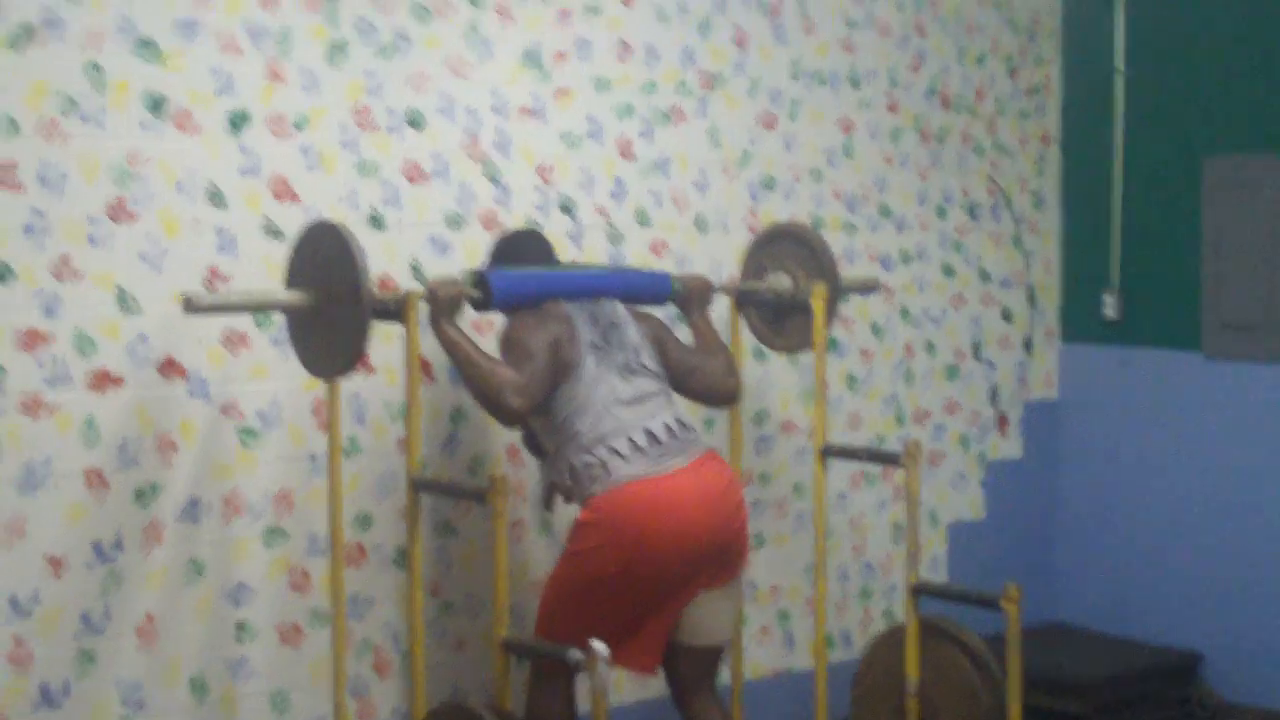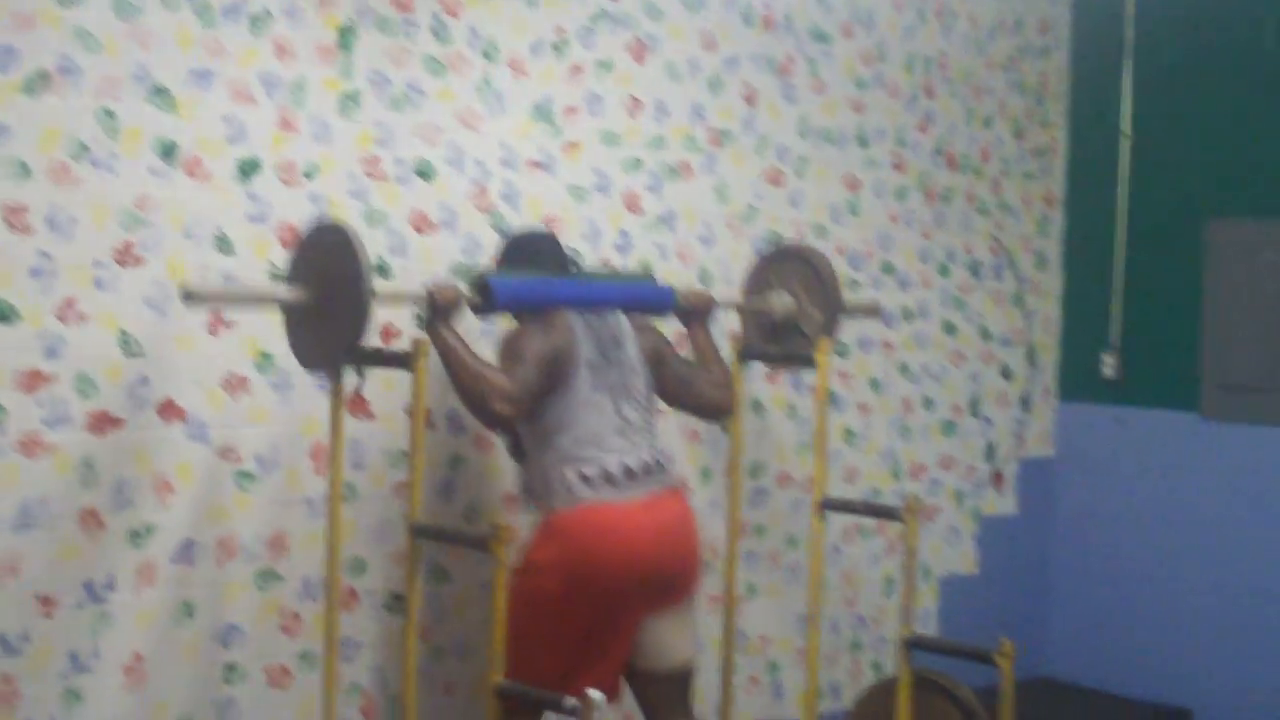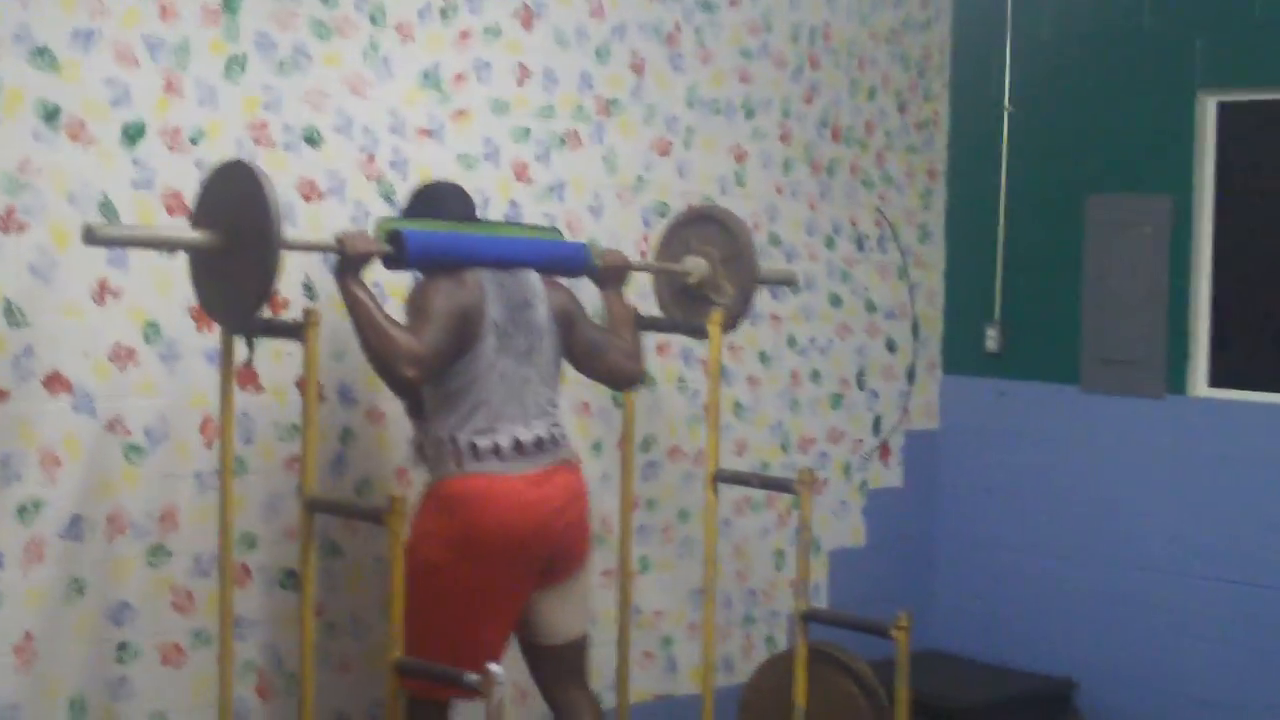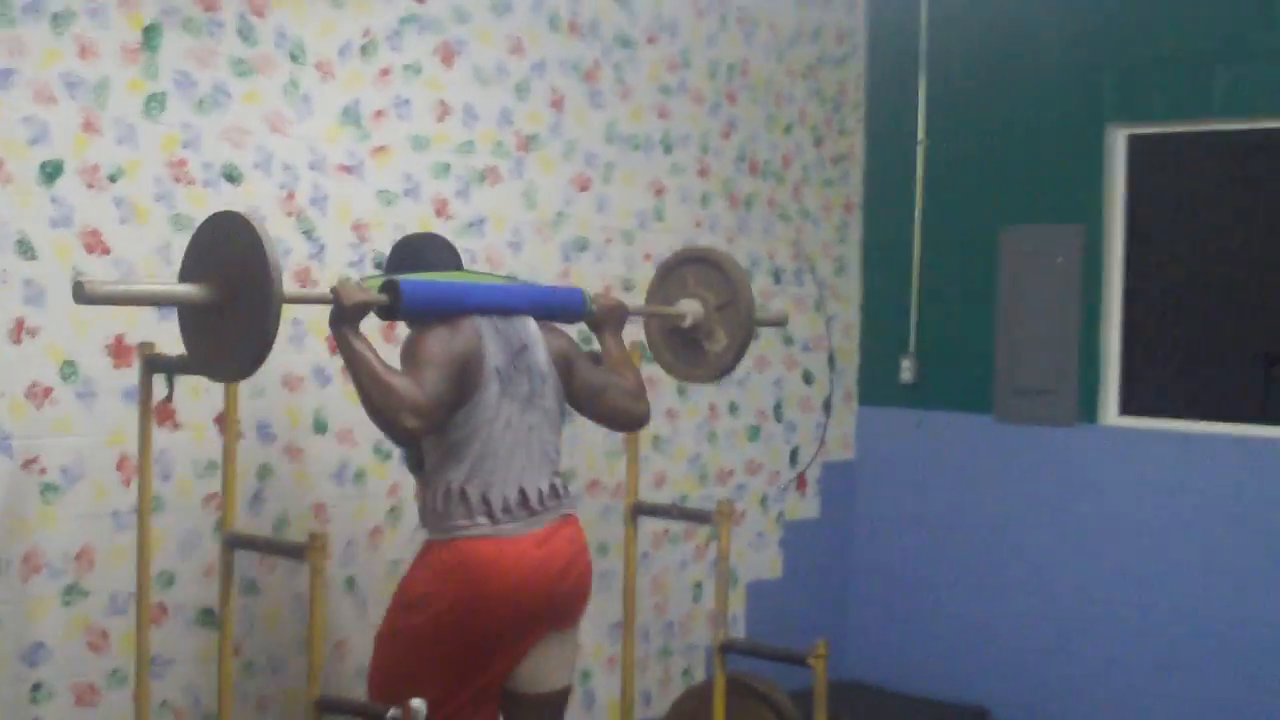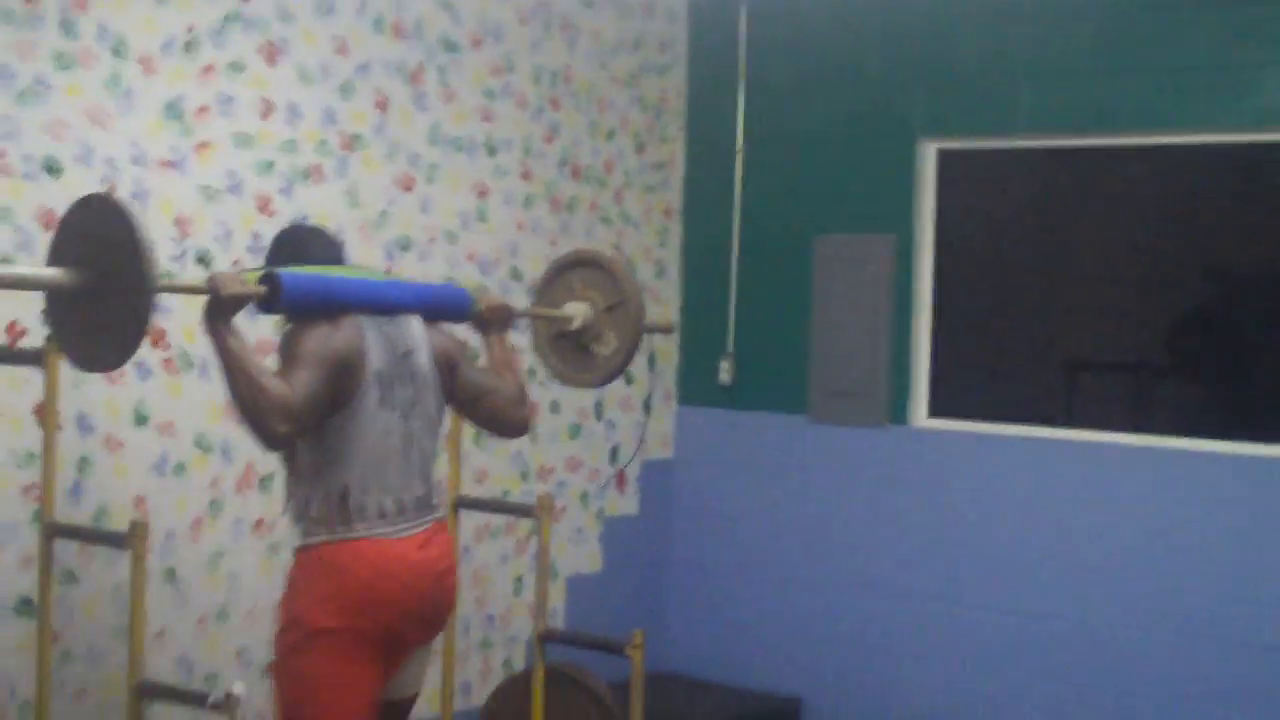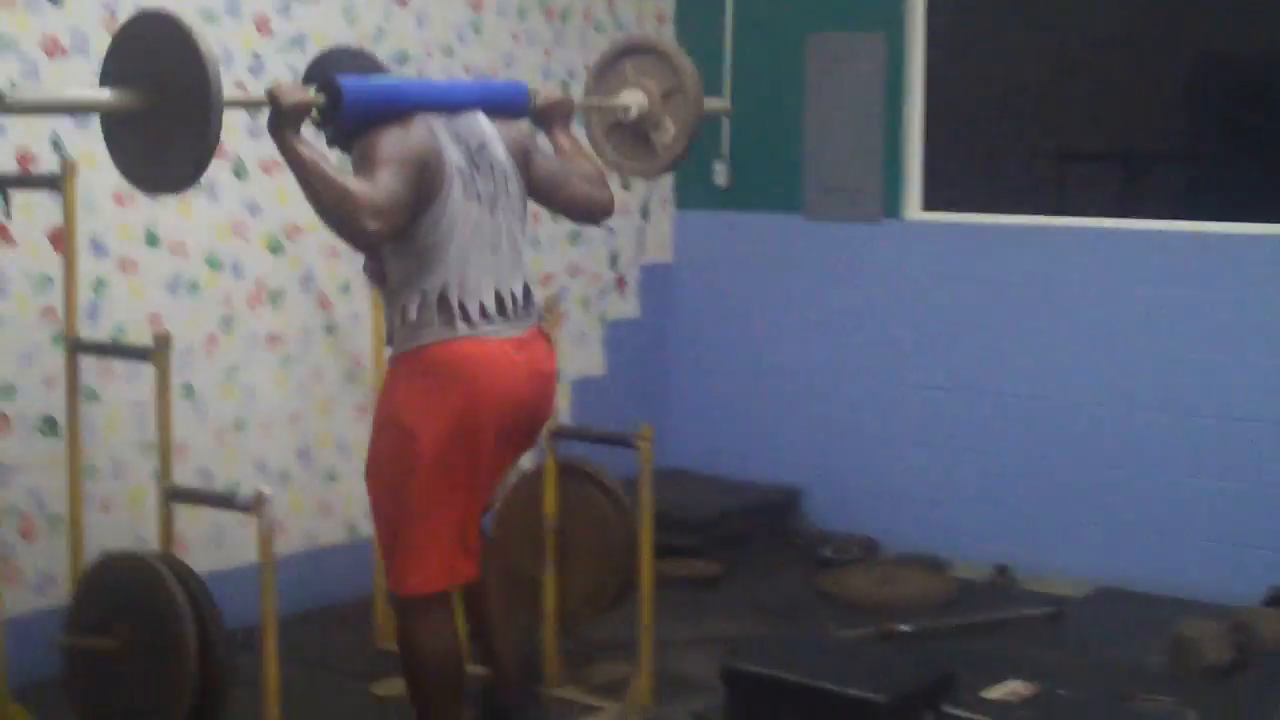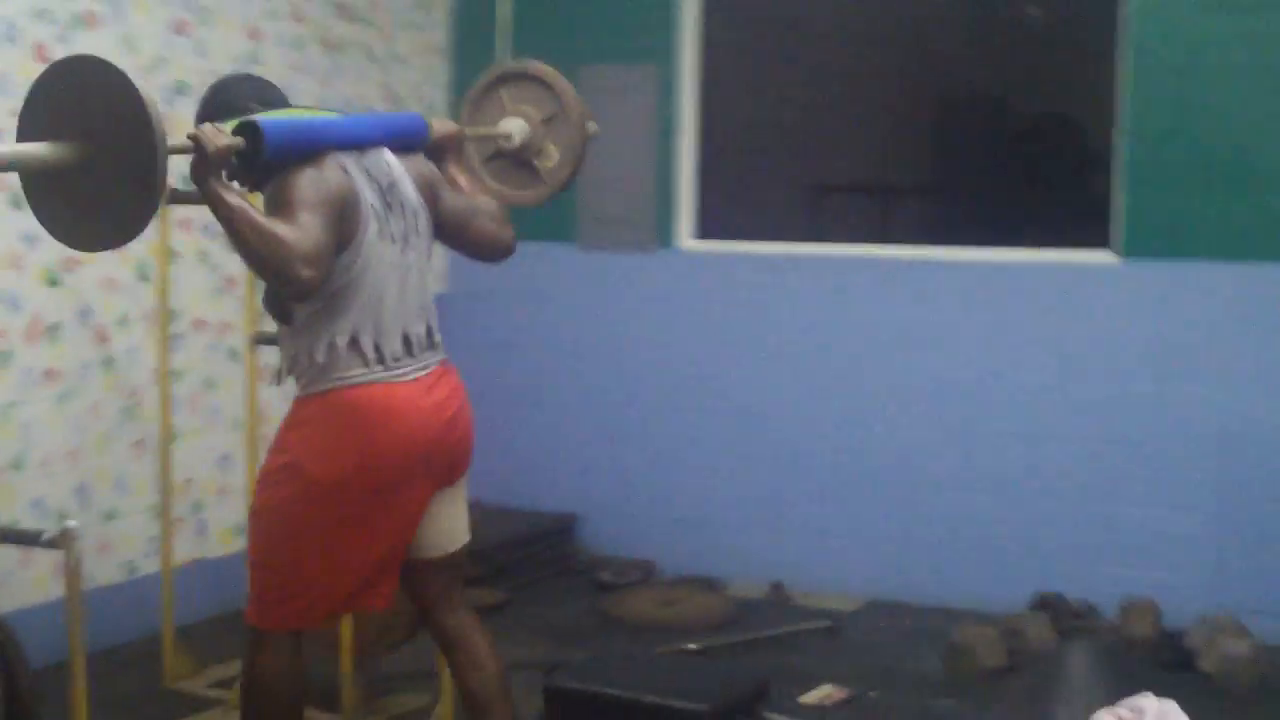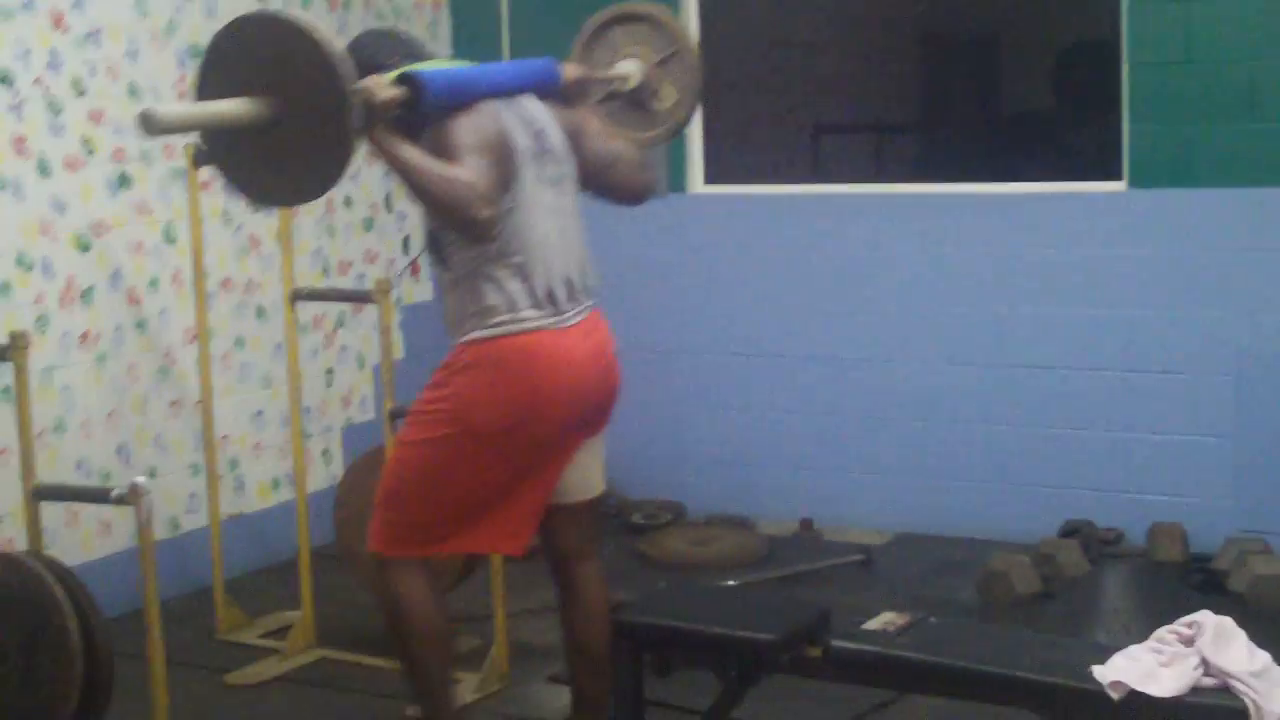
dt=0.4s
person 1, frame 1
left shoulder: (533, 328)
right shoulder: (632, 318)
left elbow: (515, 400)
right elbow: (724, 386)
left wrist: (446, 325)
right wrist: (696, 313)
left hip: (634, 512)
right hip: (715, 499)
left knee: (553, 660)
person 1, frame 2
left shoulder: (538, 334)
right shoulder: (637, 333)
left elbow: (503, 404)
right elbow: (720, 400)
left wrist: (441, 327)
right wrist: (698, 326)
left hip: (587, 532)
right hip: (669, 522)
person 1, frame 3
left shoulder: (444, 290)
right shoulder: (548, 291)
left elbow: (409, 366)
right elbow: (627, 369)
left wrist: (351, 280)
right wrist: (612, 289)
left hip: (478, 503)
right hip: (560, 496)
person 1, frame 4
left shoulder: (439, 339)
right shoulder: (542, 335)
left elbow: (410, 416)
right elbow: (631, 411)
left wrist: (349, 333)
right wrist: (610, 334)
left hip: (478, 560)
right hip: (561, 553)
person 1, frame 5
left shoulder: (321, 338)
right shoulder: (426, 337)
left elbow: (277, 423)
right elbow: (512, 415)
left wrist: (221, 326)
right wrist: (494, 335)
left hip: (348, 566)
right hip: (429, 559)
person 1, frame 6
left shoulder: (392, 141)
right shoulder: (500, 130)
left elbow: (369, 221)
right elbow: (596, 200)
left wrist: (289, 138)
right wrist: (559, 128)
left hip: (449, 371)
right hip: (528, 361)
left knee: (419, 585)
right knee: (459, 542)
person 1, frame 7
left shoulder: (305, 181)
right shoulder: (403, 163)
left elbow: (299, 267)
right elbow: (498, 238)
left wrist: (216, 185)
right wrist: (450, 161)
left hip: (355, 417)
right hip: (439, 402)
left knee: (275, 619)
right knee: (447, 605)
person 1, frame 8
left shoulder: (457, 126)
right shoulder: (538, 111)
left elbow: (473, 213)
right elbow: (636, 179)
left wrist: (381, 136)
right wrist: (579, 106)
left hip: (513, 364)
right hip: (587, 351)
left knee: (400, 550)
right knee: (575, 556)
